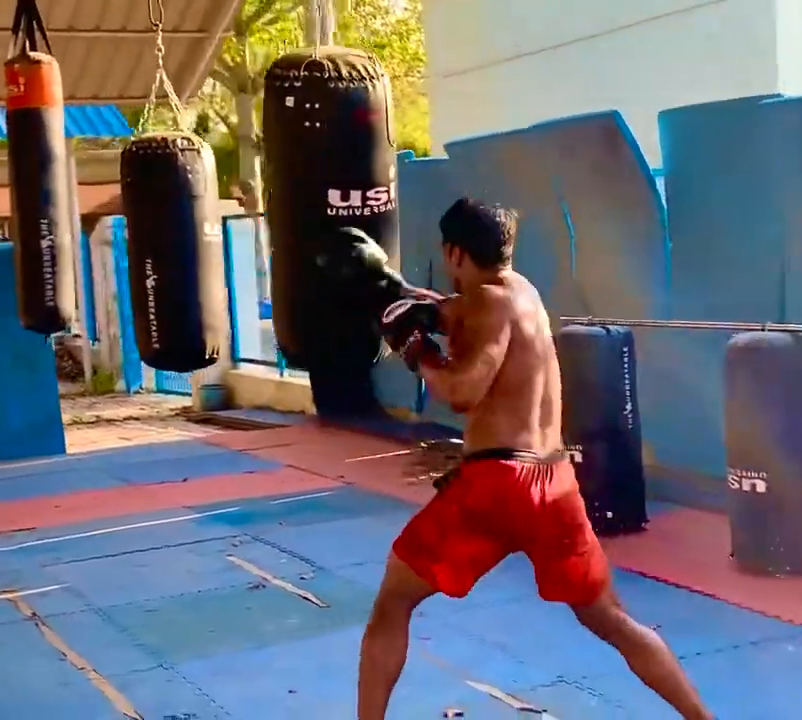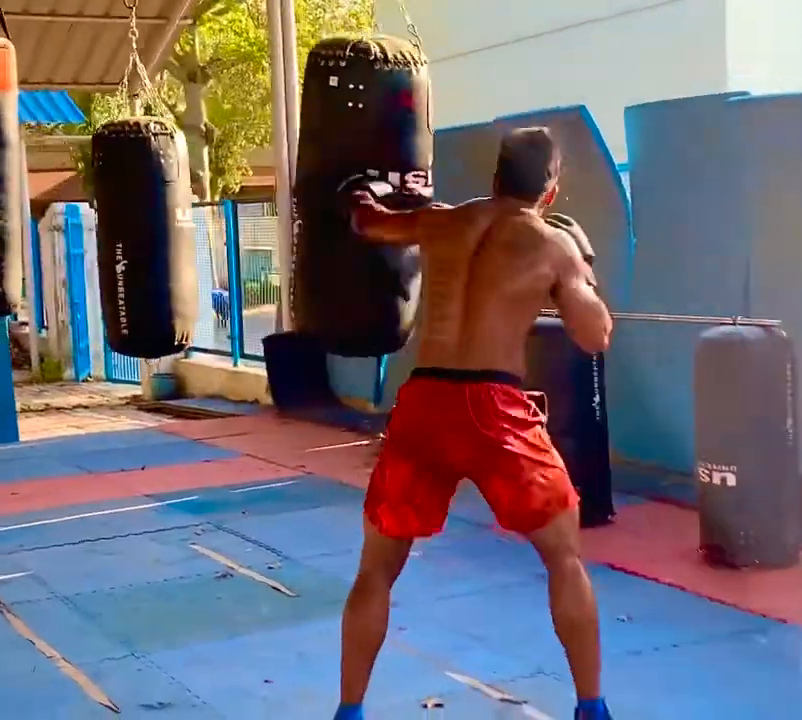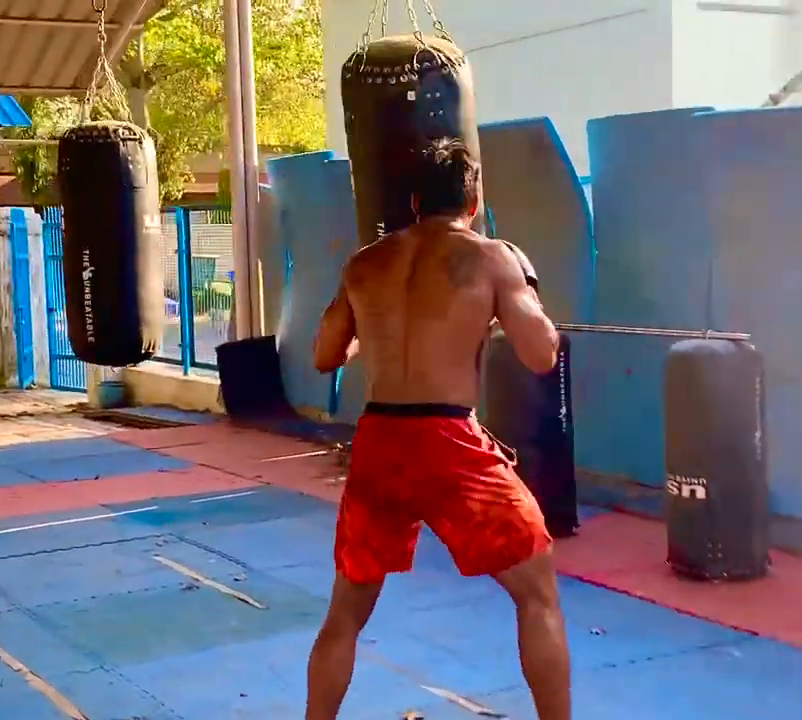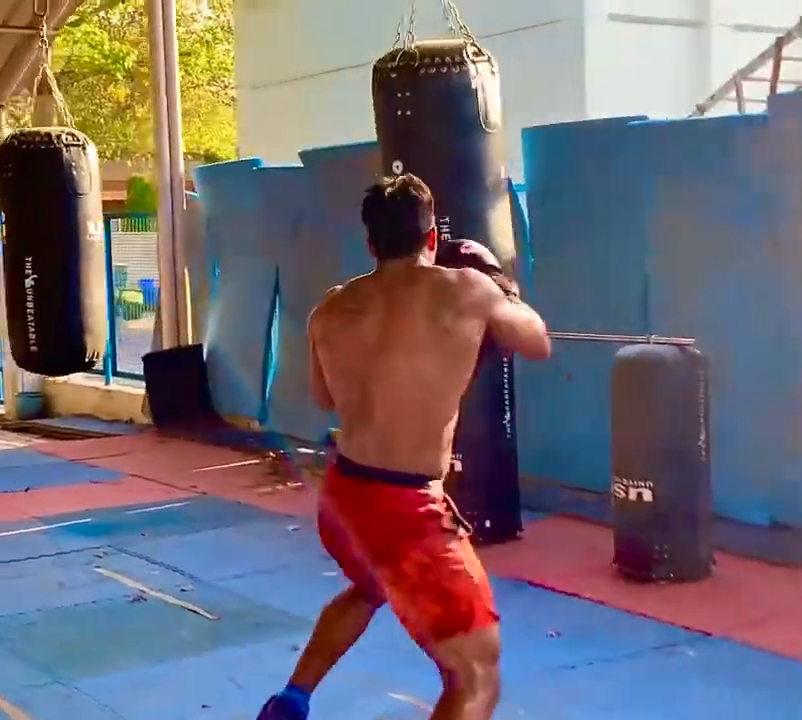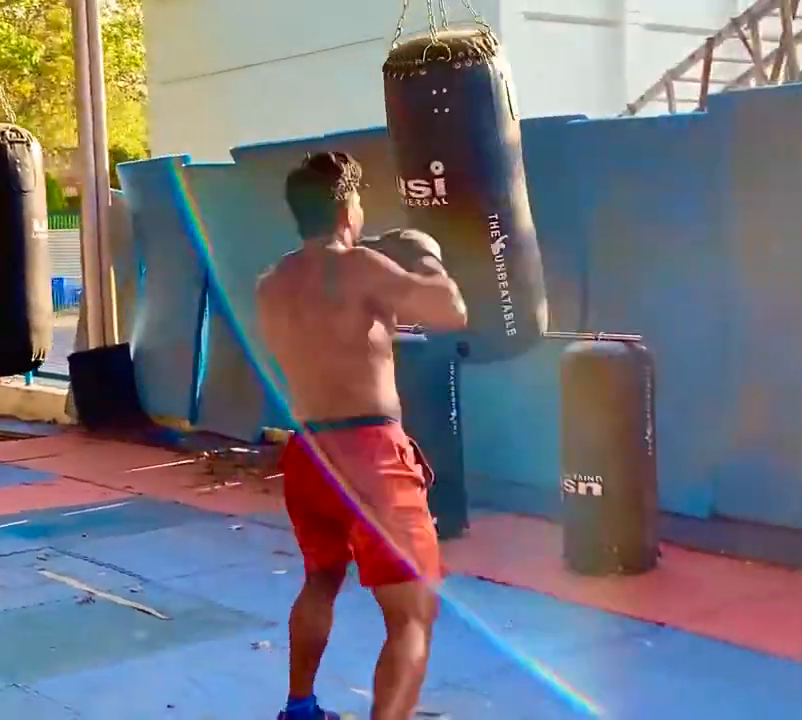
dt=0.3s
person 1, frame 1
left shoulder: (488, 303)
right shoulder: (519, 289)
left elbow: (461, 391)
left wrist: (413, 346)
left hip: (491, 486)
right hip: (555, 485)
left knee: (392, 604)
right knee: (610, 621)
person 1, frame 2
left shoulder: (439, 221)
right shoulder: (554, 245)
left elbow: (368, 223)
right elbow: (597, 338)
left wrist: (361, 198)
right wrist: (580, 265)
left hip: (422, 408)
right hip: (497, 413)
left knee: (376, 572)
right knee: (566, 559)
person 1, frame 3
left shoulder: (363, 265)
right shoulder: (491, 257)
left elbow: (324, 359)
right elbow: (541, 357)
right wrist: (523, 281)
left hip: (376, 444)
right hip: (450, 447)
left knee: (346, 614)
right knee: (538, 596)
person 1, frame 4
left shoulder: (329, 310)
right shoulder: (464, 290)
right elbow: (537, 344)
right wrist: (494, 276)
left hip: (342, 496)
right hip: (405, 510)
left knee: (369, 587)
right knee: (475, 674)
person 1, frame 5
left shoulder: (269, 286)
right shoulder: (355, 268)
right elbow: (451, 315)
right wrist: (430, 268)
left hip: (309, 457)
right hip: (370, 457)
left knee: (321, 579)
right knee: (412, 620)
